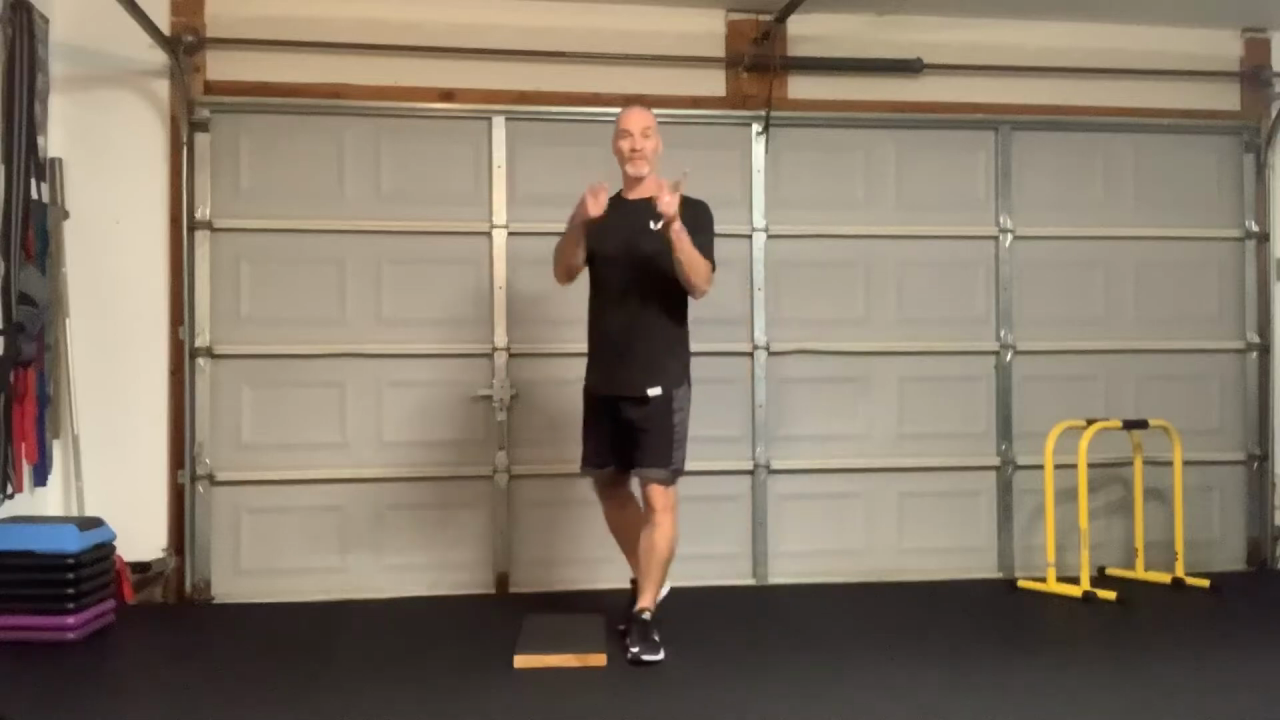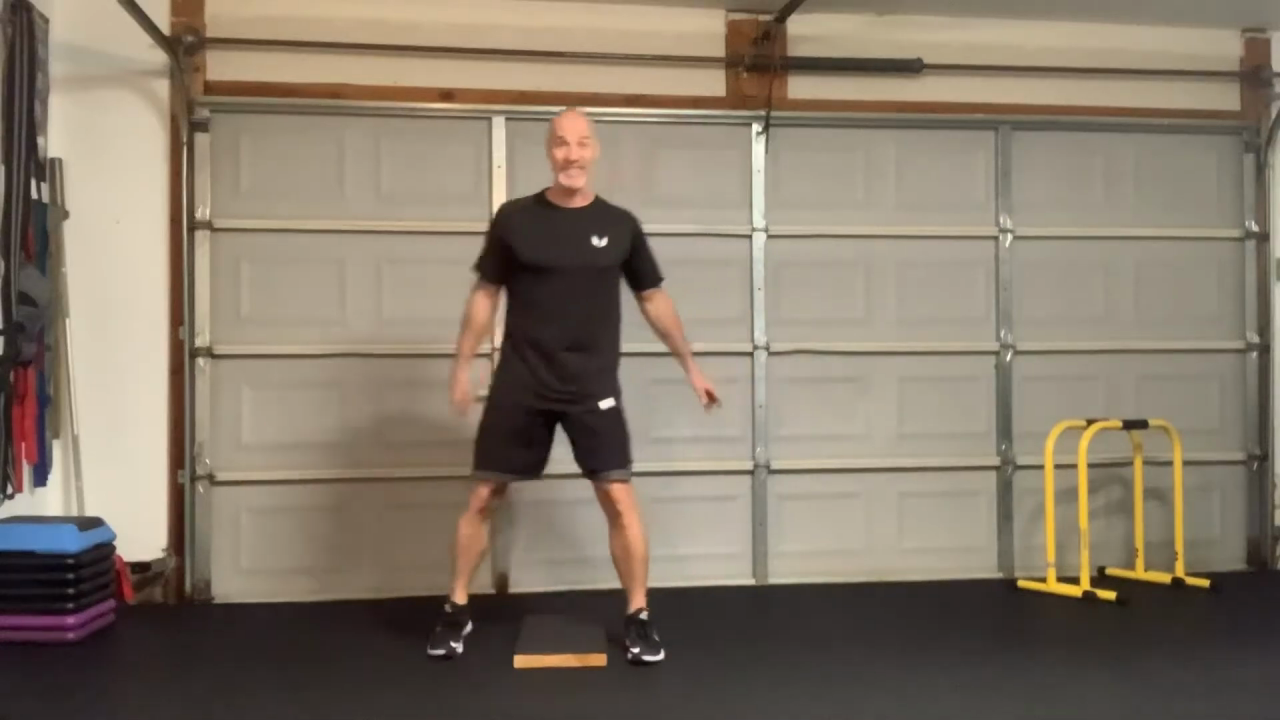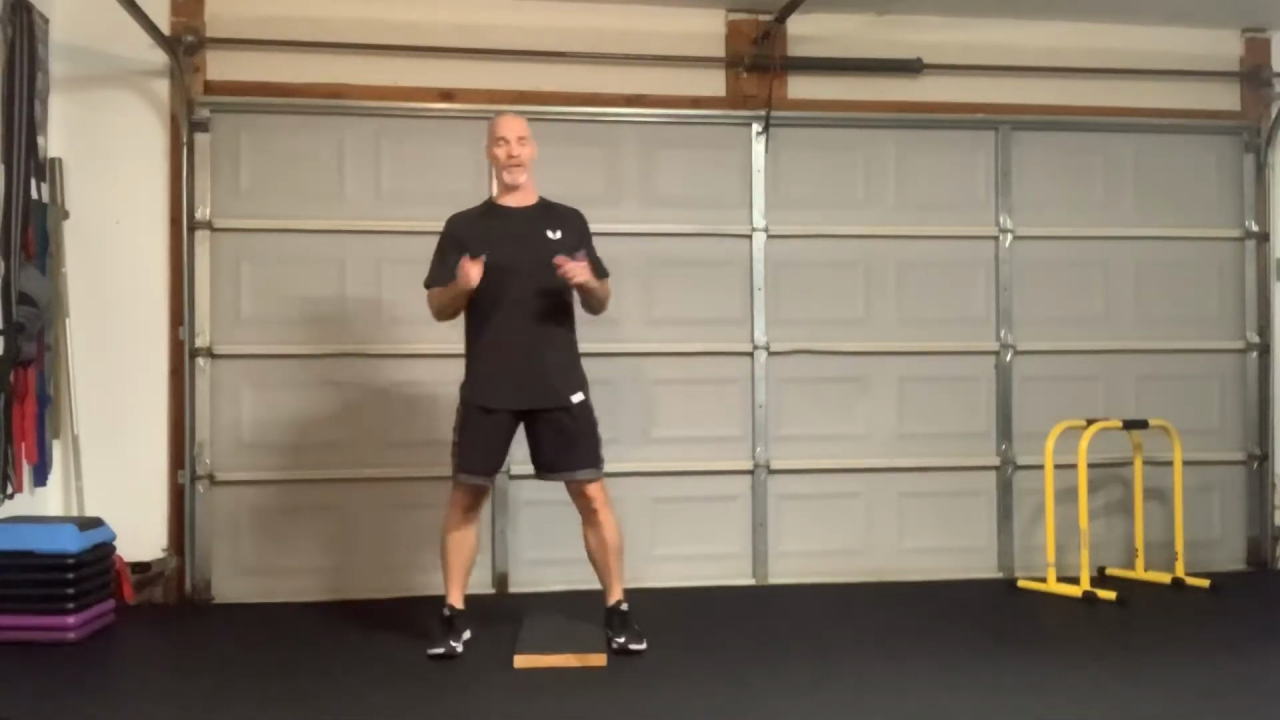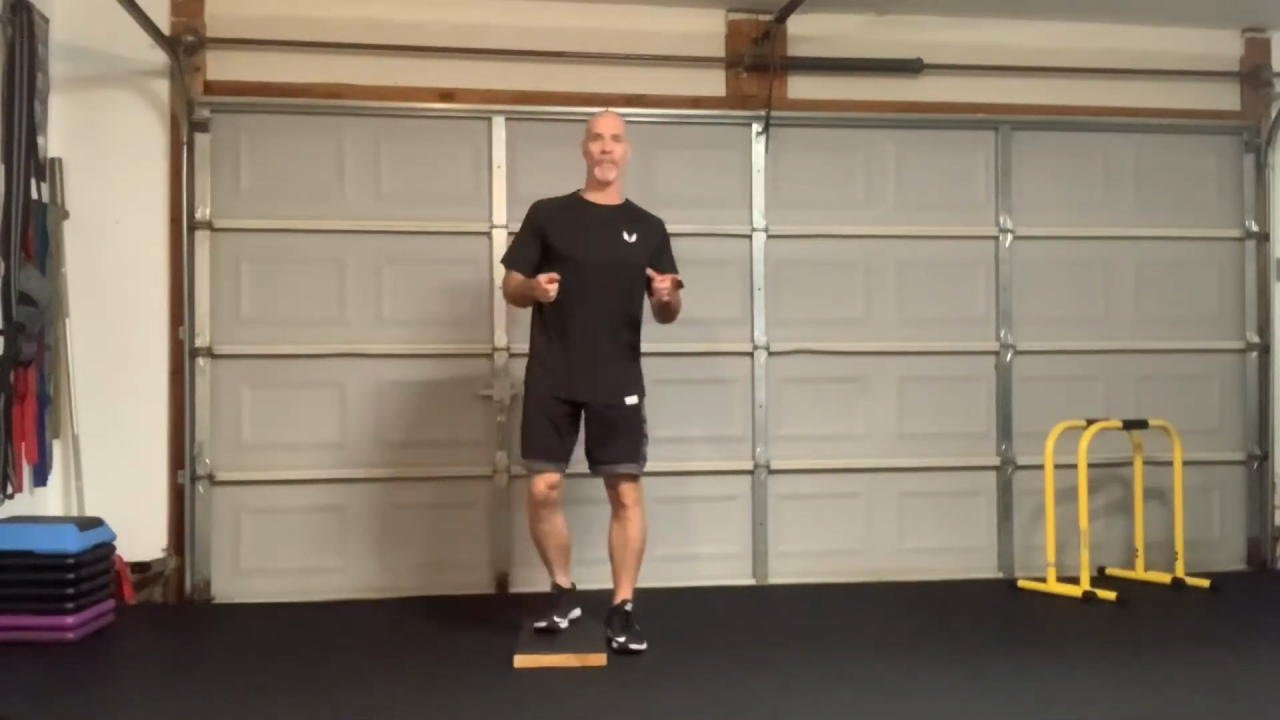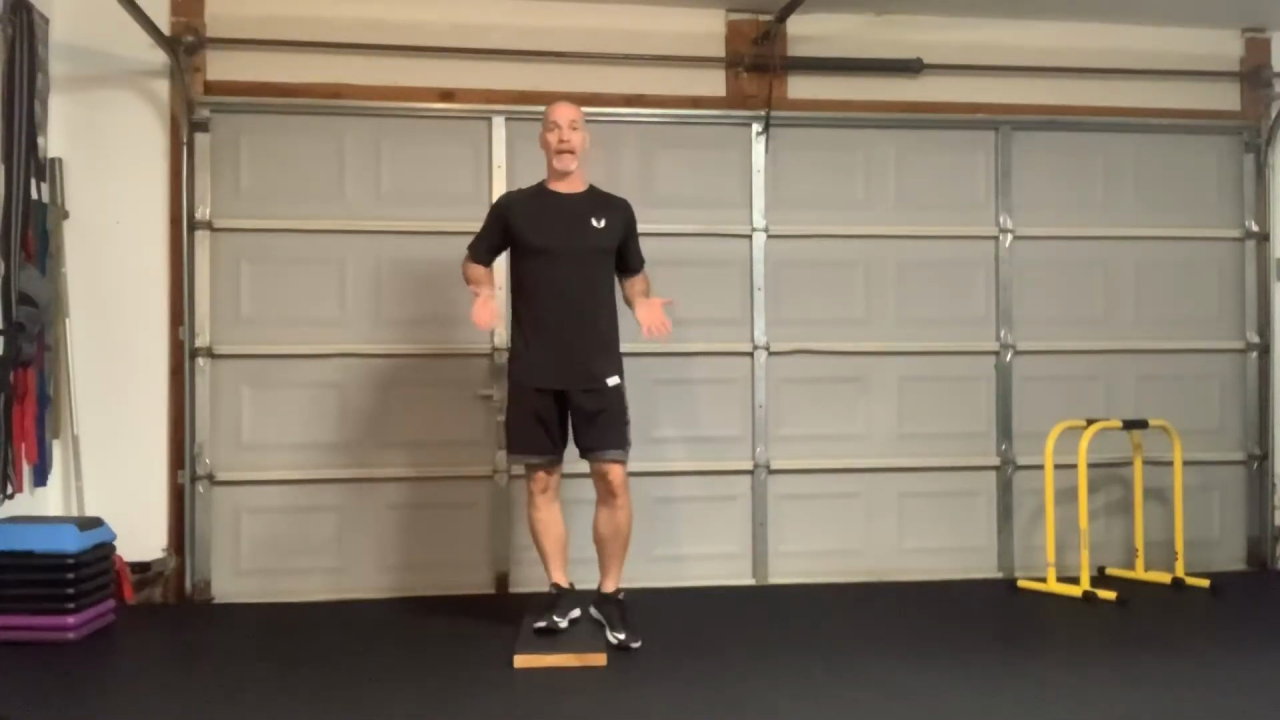
dt=0.7s
person 1, frame 1
left shoulder: (691, 212)
right shoulder: (597, 212)
left elbow: (699, 283)
right elbow: (564, 272)
left wrist: (673, 223)
right wrist: (580, 222)
left hip: (661, 377)
right hip: (604, 379)
left knee: (657, 496)
right knee: (610, 486)
left ankle: (643, 616)
right ankle: (647, 582)
person 1, frame 2
left shoulder: (620, 226)
right shoulder: (513, 219)
left elbow: (654, 300)
right elbow: (485, 294)
left wrist: (690, 367)
right wrist: (462, 365)
left hip: (592, 388)
right hip: (520, 387)
left knee: (619, 500)
right knee: (483, 496)
left ankle: (637, 618)
right ankle: (456, 610)
person 1, frame 3
left shoulder: (568, 221)
right shoulder: (464, 226)
left elbow: (598, 303)
right elbow: (439, 306)
left wrist: (589, 283)
right wrist: (462, 286)
left hip: (560, 384)
right hip: (488, 388)
left knee: (592, 495)
right knee: (465, 498)
left ankle: (617, 609)
right ankle: (454, 614)
person 1, frame 4
left shoulder: (648, 227)
right shoulder: (547, 214)
left elbow: (665, 313)
right elbow: (510, 287)
left wrist: (667, 298)
right wrist: (533, 289)
left hip: (618, 380)
right hip: (551, 378)
left knee: (625, 493)
right knee: (543, 491)
left ankle: (622, 609)
right ankle: (563, 592)
person 1, frame 5
left shoulder: (616, 210)
right shoulder: (515, 207)
left elbow: (632, 273)
right elbow: (474, 259)
left wrist: (643, 302)
right wrist: (483, 291)
left hip: (598, 368)
right hip: (533, 371)
left knee: (613, 481)
right knee: (542, 481)
left ankle: (610, 596)
right ankle: (561, 593)
